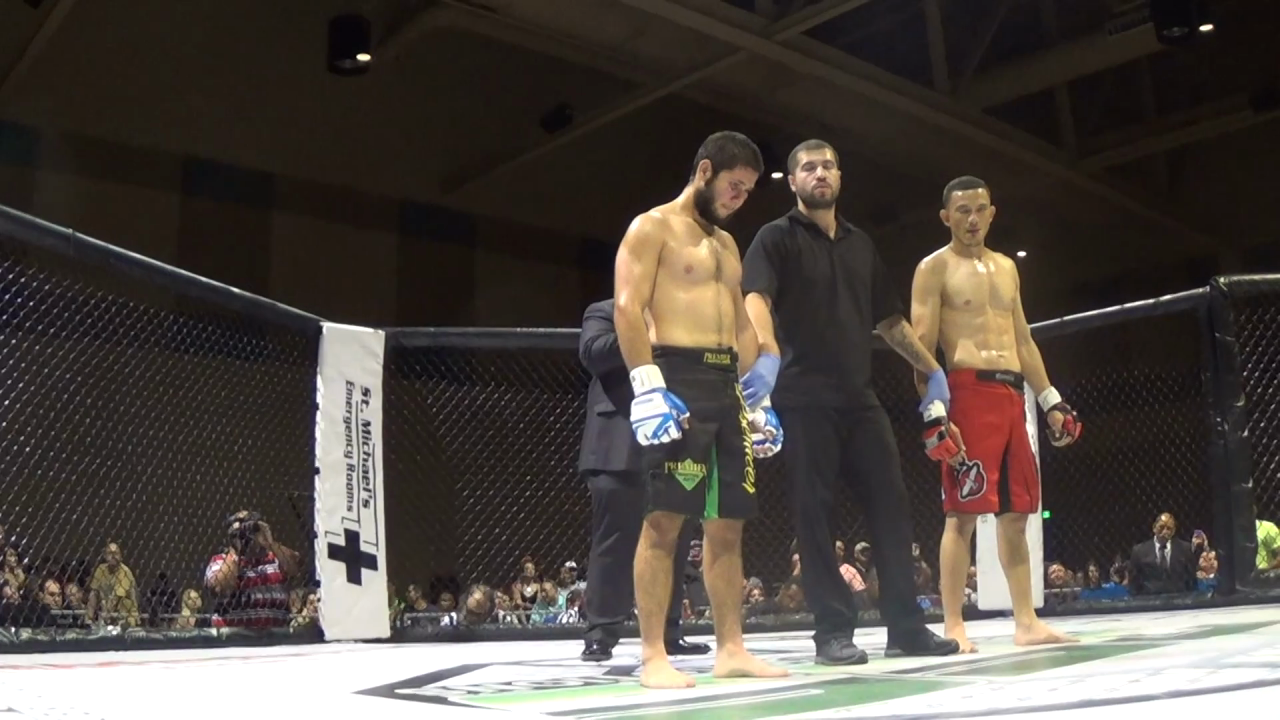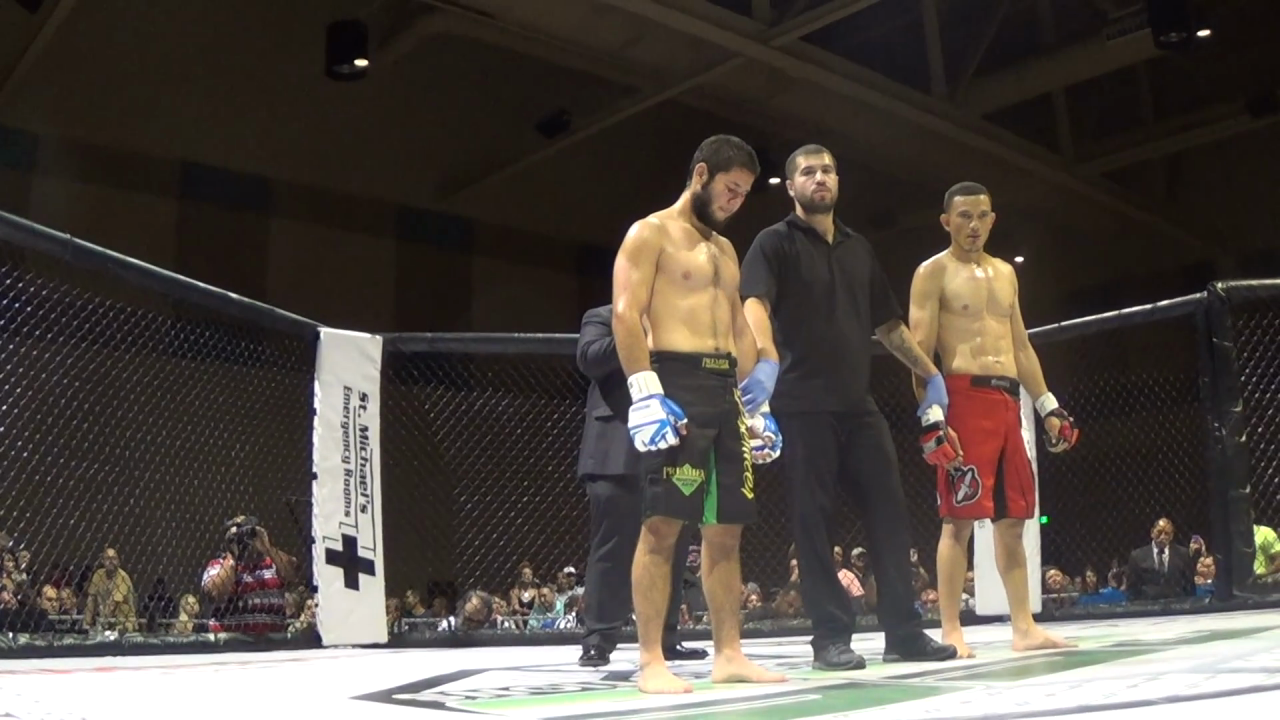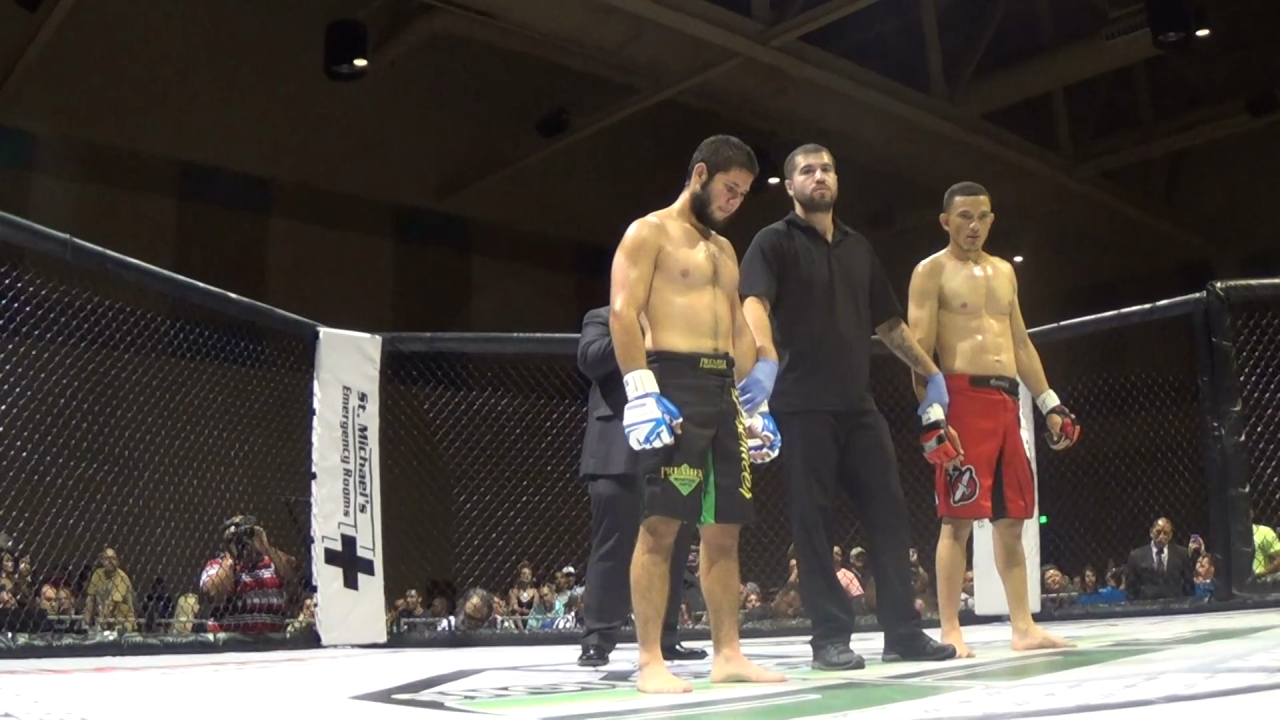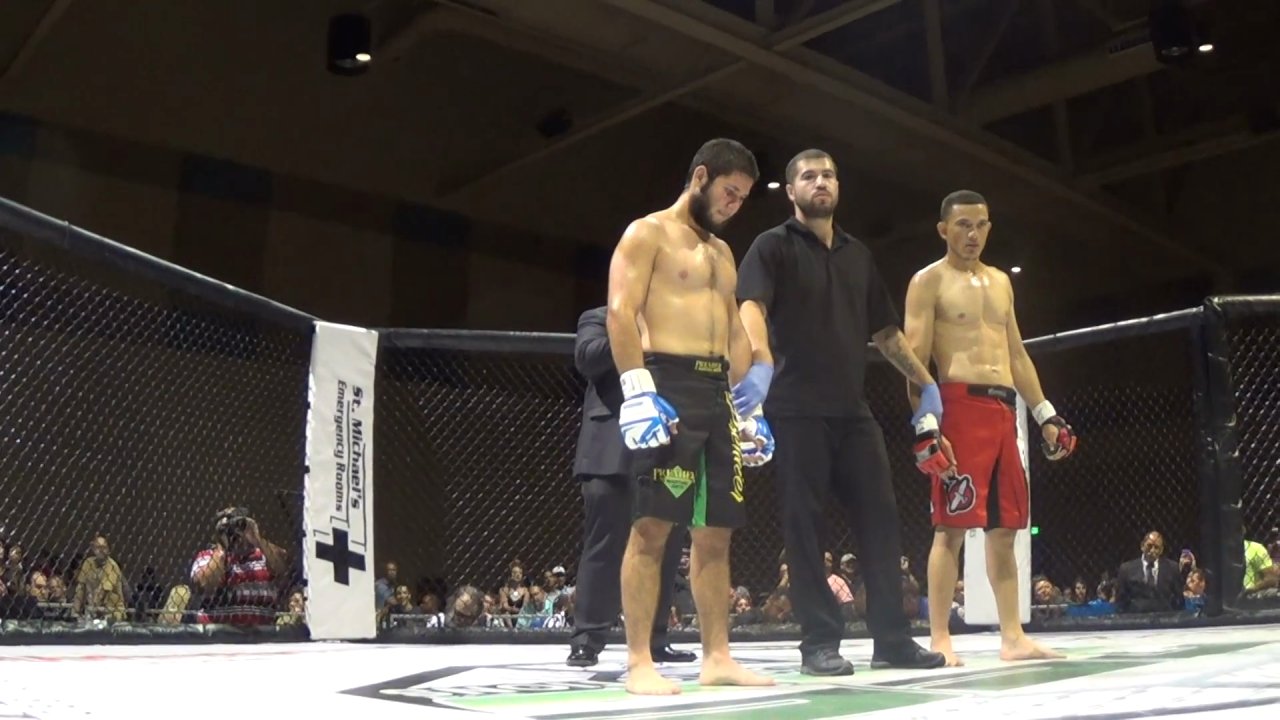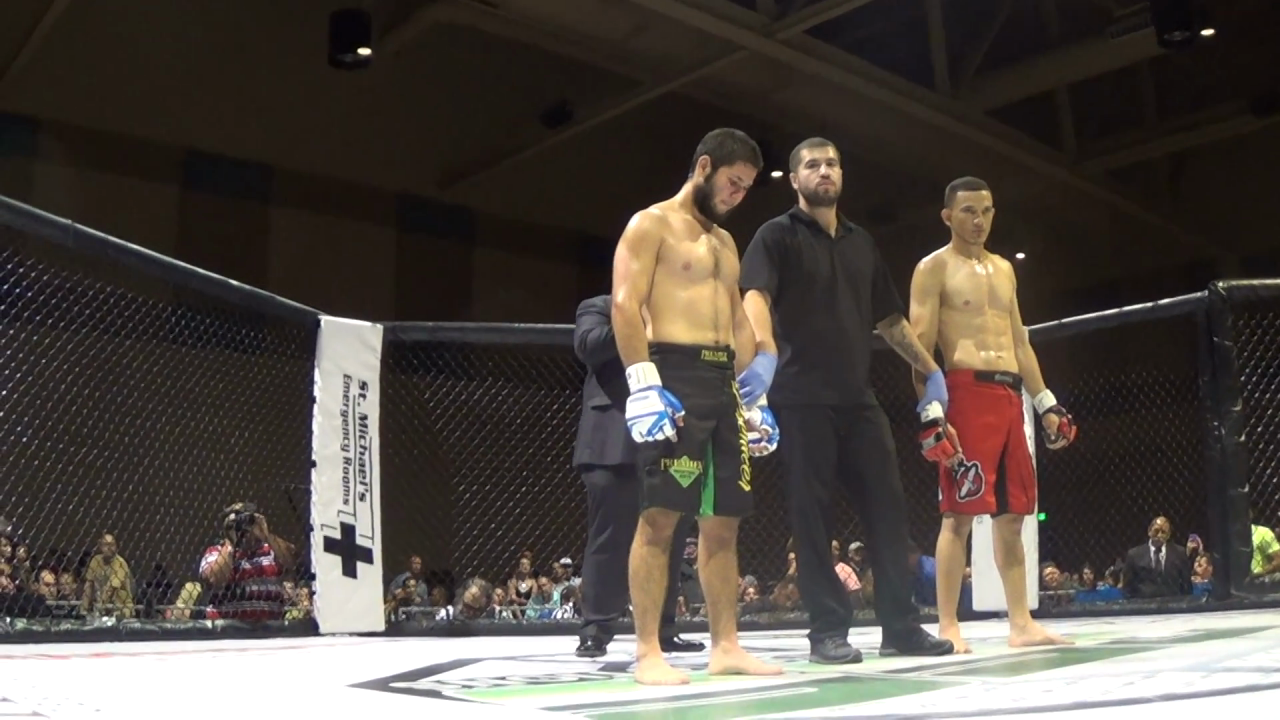
dt=0.4s
person 1, frame 1
left shoulder: (727, 244)
right shoulder: (652, 227)
right elbow: (627, 308)
right wrist: (649, 386)
left hip: (725, 386)
right hip: (677, 376)
left knee: (727, 525)
right knee: (663, 520)
left ankle: (730, 648)
right ankle: (653, 657)
person 1, frame 2
left shoulder: (725, 250)
right shoulder: (650, 233)
right elbow: (626, 316)
right wrist: (647, 394)
left hip: (725, 391)
right hip: (675, 383)
left knee: (726, 530)
right knee: (662, 525)
left ankle: (729, 654)
right ankle: (651, 662)
person 1, frame 3
left shoulder: (724, 250)
right shoulder: (648, 233)
right elbow: (622, 313)
right wrist: (641, 392)
left hip: (723, 391)
right hip: (673, 383)
left knee: (724, 529)
right knee: (661, 525)
left ankle: (728, 654)
right ankle: (650, 662)
person 1, frame 4
left shoulder: (723, 253)
right shoulder: (648, 233)
right elbow: (621, 313)
left wrist: (750, 406)
right wrist: (639, 391)
left hip: (717, 393)
right hip: (668, 384)
left knee: (715, 533)
right knee: (652, 525)
left ankle: (716, 657)
right ankle: (639, 662)
person 1, frame 5
left shoulder: (725, 243)
right shoulder: (651, 225)
right elbow: (625, 307)
right wrist: (644, 385)
left hip: (723, 384)
right hip: (674, 375)
left knee: (722, 521)
right knee: (660, 517)
left ankle: (725, 647)
right ankle: (648, 653)
person 2, frame 1
left shoulder: (861, 244)
right shoulder: (777, 238)
left elbow: (890, 319)
right elbow: (756, 298)
left wrist: (933, 369)
right wrist: (768, 355)
left hip: (859, 396)
right hip: (804, 397)
left knee: (892, 506)
right knee: (814, 514)
left ankle: (905, 625)
right ankle: (833, 631)
person 2, frame 2
left shoulder: (858, 248)
right shoulder: (775, 242)
left elbow: (888, 324)
right elbow: (755, 304)
left wrist: (931, 374)
left hip: (858, 401)
right hip: (802, 402)
left knee: (890, 511)
right knee: (812, 519)
left ankle: (903, 631)
right ankle: (831, 637)
person 2, frame 3
left shoulder: (858, 247)
right shoulder: (775, 241)
left elbow: (888, 322)
right elbow: (754, 303)
left wrist: (932, 372)
right wrist: (766, 359)
left hip: (857, 401)
right hip: (801, 402)
left knee: (889, 510)
right knee: (812, 518)
left ankle: (903, 630)
right ankle: (830, 636)
person 2, frame 4
left shoulder: (857, 254)
right shoulder: (774, 246)
left elbow: (885, 331)
right elbow: (752, 306)
left wrist: (927, 383)
right wrist: (762, 364)
left hip: (852, 408)
right hip: (796, 407)
left knee: (881, 518)
right knee: (804, 524)
left ankle: (892, 638)
right ankle: (819, 643)
person 2, frame 5
left shoulder: (861, 243)
right shoulder: (778, 235)
left elbow: (889, 319)
right elbow: (756, 296)
left wrist: (931, 370)
right wrist: (767, 354)
left hip: (858, 396)
right hip: (801, 395)
left knee: (888, 505)
right knee: (811, 512)
left ankle: (900, 625)
right ankle: (828, 630)
person 3, frame 1
left shoulder: (1006, 267)
right shoulder: (934, 268)
right elbow: (922, 347)
left wrist: (1050, 401)
right wrist: (934, 413)
left hip: (1012, 396)
right hip: (968, 393)
left knee: (1016, 514)
right knee: (962, 513)
left ankle: (1027, 622)
right ankle: (953, 626)
person 3, frame 2
left shoulder: (1005, 273)
right shoulder: (933, 273)
right elbow: (920, 352)
left wrist: (1048, 407)
right wrist: (931, 416)
left hip: (1008, 401)
right hip: (964, 398)
left knee: (1013, 519)
right knee: (959, 518)
left ankle: (1024, 627)
right ankle: (952, 631)
person 3, frame 3
left shoulder: (1004, 271)
right shoulder: (932, 272)
left elbow: (1021, 343)
right elbow: (920, 350)
left wrist: (1050, 404)
right wrist: (932, 416)
left hip: (1007, 400)
right hip: (963, 397)
left knee: (1012, 519)
right knee: (958, 519)
left ankle: (1024, 627)
right ankle: (950, 631)
person 3, frame 4
left shoulder: (1000, 282)
right shoulder: (929, 281)
right elbow: (915, 359)
left wrist: (1046, 415)
right wrist: (925, 425)
left hip: (1003, 411)
right hip: (960, 407)
left knee: (1004, 529)
right knee: (952, 527)
left ankle: (1014, 638)
right ankle: (940, 640)
person 3, frame 5
left shoulder: (1003, 269)
right shoulder: (934, 268)
right elbow: (920, 346)
left wrist: (1046, 403)
right wrist: (930, 414)
left hip: (1010, 397)
right hip: (967, 393)
left knee: (1012, 516)
right knee: (959, 514)
left ankle: (1022, 623)
right ankle: (948, 627)
person 4, frame 1
right shoulder: (604, 313)
right elbow: (592, 353)
right hip: (620, 449)
left knee: (672, 544)
right knee: (614, 543)
left ankle: (667, 633)
right ankle: (600, 636)
person 4, frame 2
right shoulder: (603, 318)
right elbow: (589, 358)
right hip: (619, 453)
left knee: (671, 549)
right knee: (612, 548)
left ankle: (665, 639)
right ankle: (598, 641)
person 4, frame 3
right shoulder: (603, 319)
right elbow: (589, 359)
right hip: (619, 452)
left knee: (671, 548)
right knee: (612, 548)
left ankle: (665, 639)
right ankle: (597, 641)
person 4, frame 4
right shoulder: (600, 319)
right elbow: (587, 358)
right hip: (614, 452)
left knee: (664, 550)
right knee: (604, 547)
left ankle: (654, 641)
right ankle: (587, 641)
person 4, frame 5
right shoulder: (599, 308)
right elbow: (588, 346)
right hip: (615, 443)
right knee: (608, 538)
left ankle: (662, 630)
right ankle: (595, 631)
